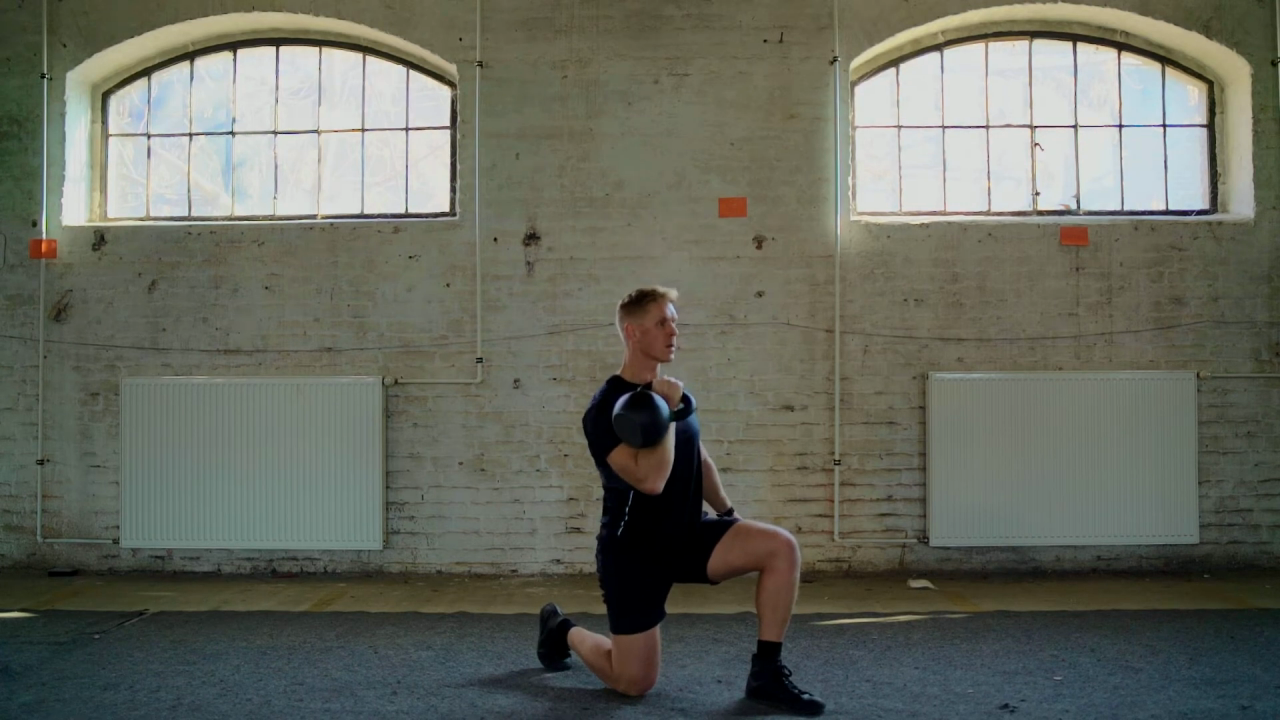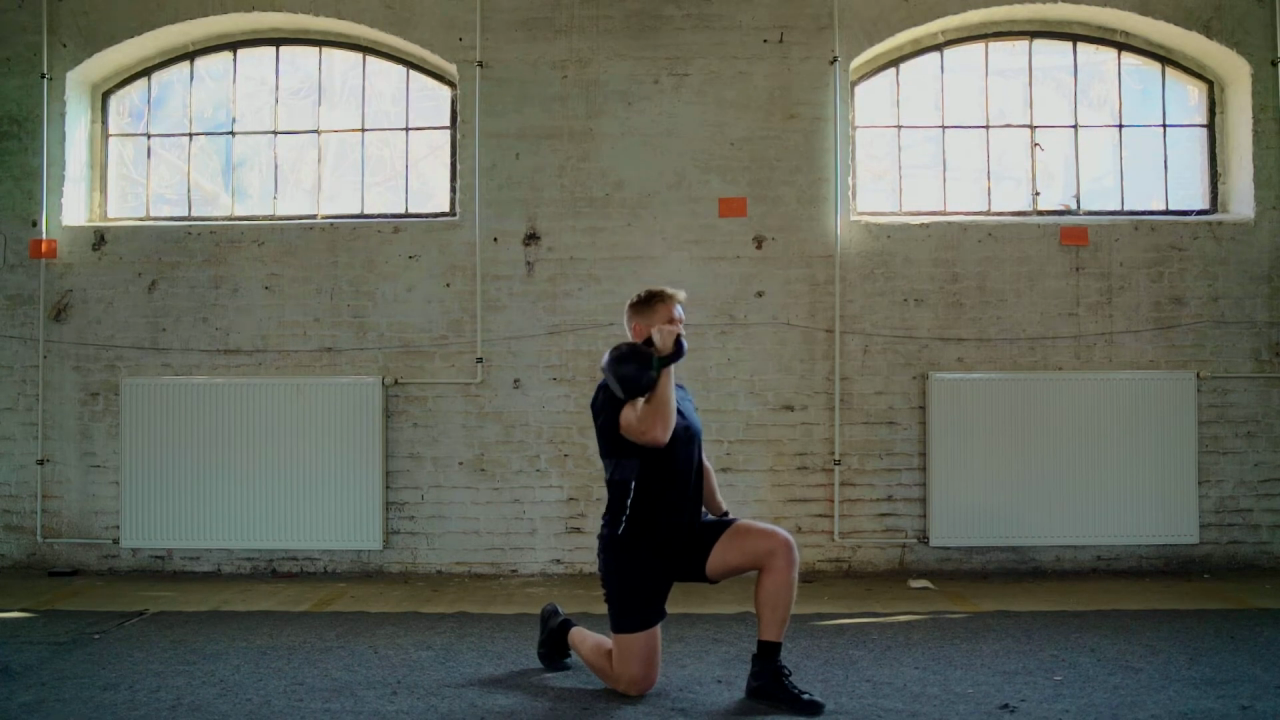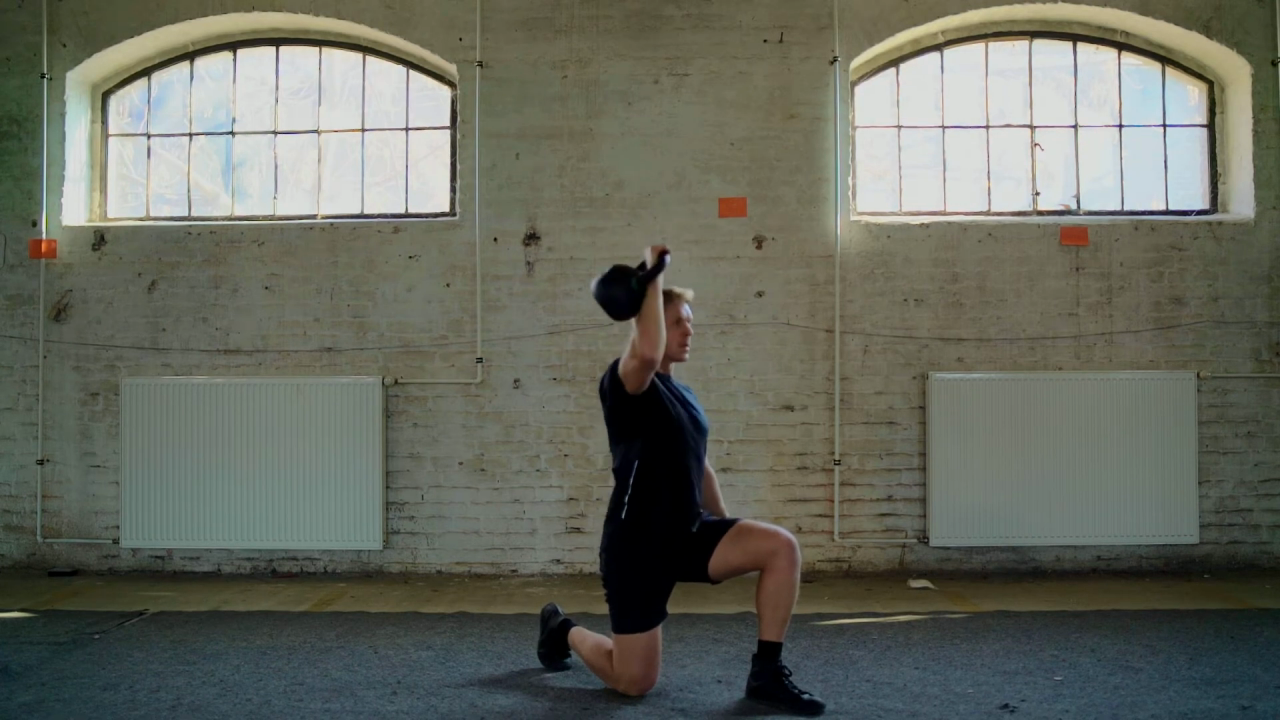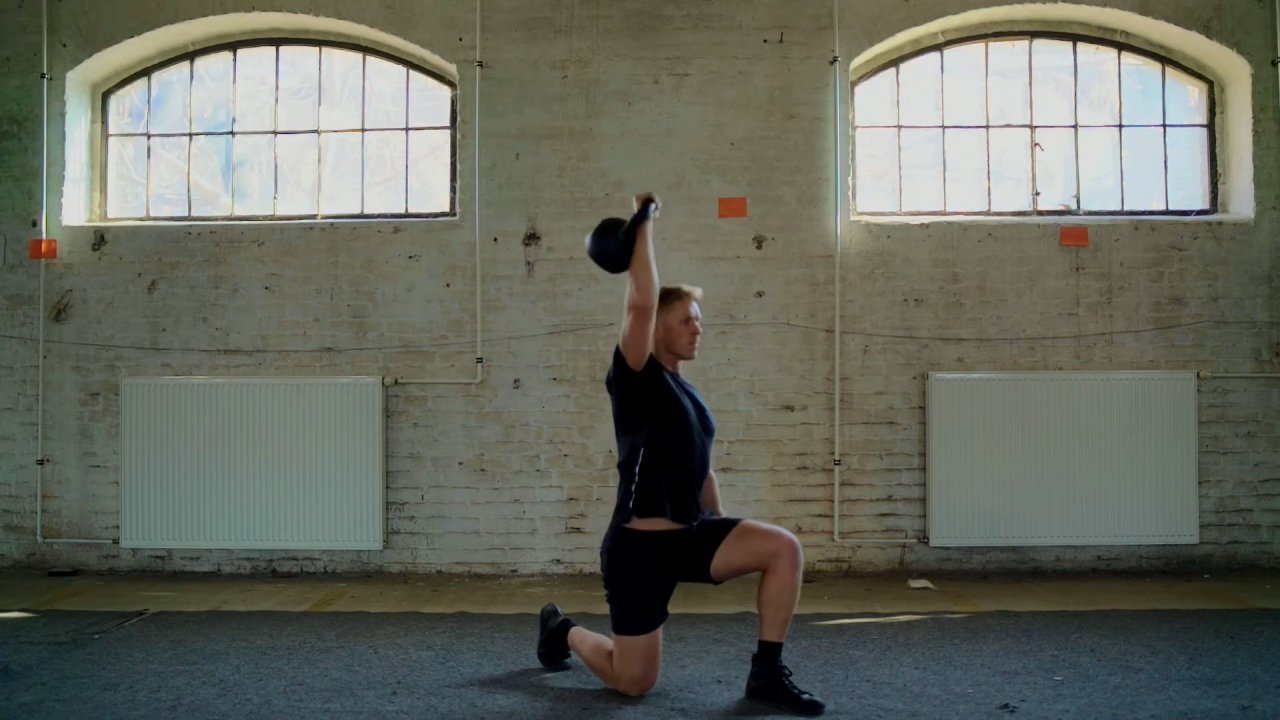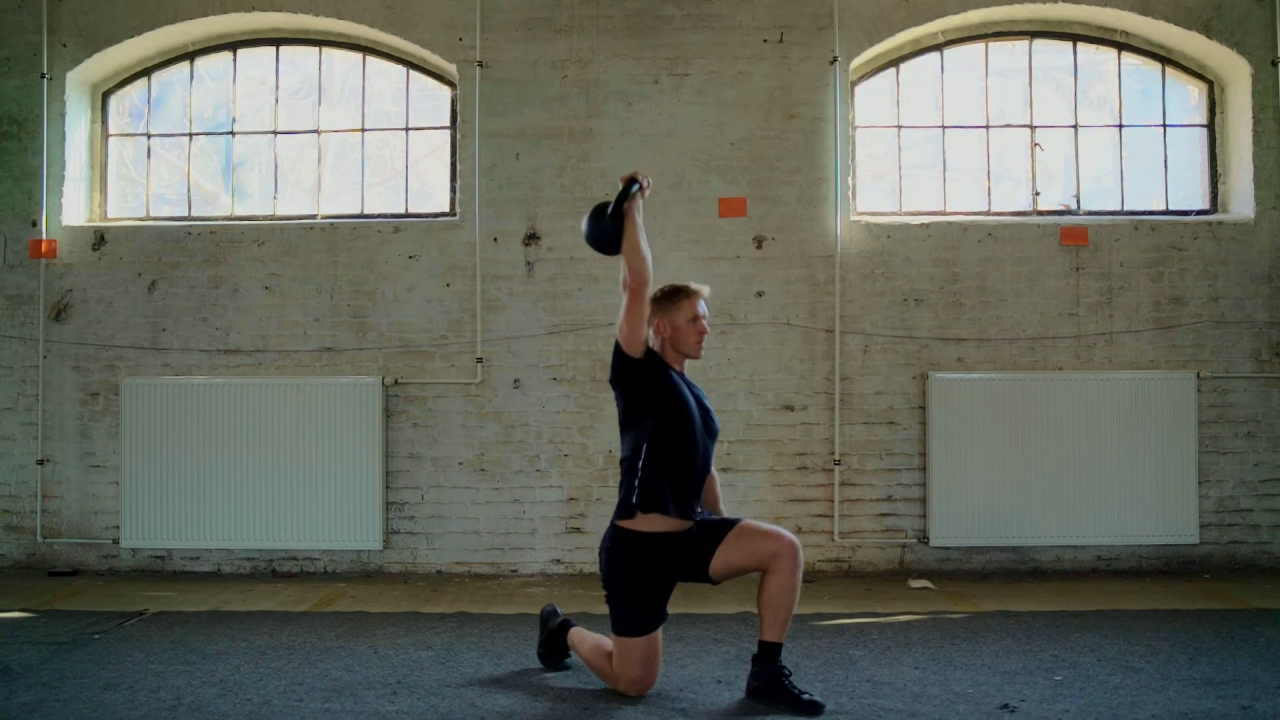
dt=0.3s
person 1, frame 1
left shoulder: (672, 392)
right shoulder: (607, 409)
right elbow: (651, 481)
left wrist: (728, 514)
right wrist: (666, 411)
left hip: (685, 534)
right hip: (633, 550)
left knee: (780, 547)
right knee: (635, 683)
left ankle: (766, 673)
right ankle: (563, 631)
person 1, frame 2
left shoulder: (677, 391)
right shoulder: (615, 392)
right elbow: (657, 432)
left wrist: (723, 518)
right wrist: (664, 359)
left hip: (685, 533)
right hip: (634, 548)
left knee: (779, 546)
right knee: (635, 682)
left ankle: (766, 673)
right ankle: (564, 630)
person 1, frame 3
left shoulder: (683, 393)
right shoulder: (623, 385)
right elbow: (647, 353)
left wrist: (726, 530)
right wrist: (652, 278)
left hip: (688, 533)
right hip: (637, 546)
left knee: (781, 547)
right knee: (635, 682)
left ankle: (766, 674)
right ankle: (562, 630)
person 1, frame 4
left shoulder: (688, 395)
right shoulder: (634, 380)
right elbow: (641, 306)
left wrist: (725, 541)
right wrist: (643, 226)
left hip: (689, 534)
right hip: (640, 547)
left knee: (784, 548)
left ankle: (767, 672)
right ankle: (563, 630)
person 1, frame 5
left shoulder: (692, 394)
right shoulder: (640, 373)
right elbow: (636, 288)
left wrist: (721, 538)
right wrist: (633, 209)
left hip: (687, 535)
right hip: (637, 548)
left knee: (784, 549)
left ankle: (766, 673)
right ankle: (562, 630)
